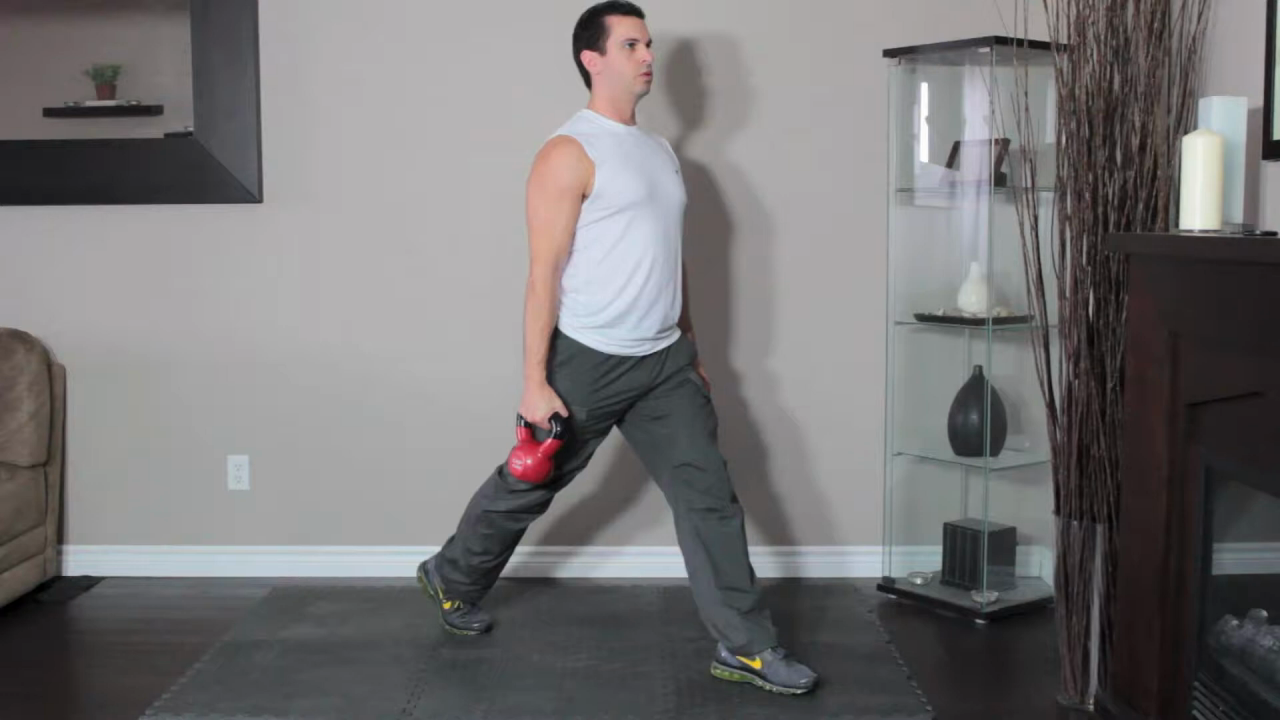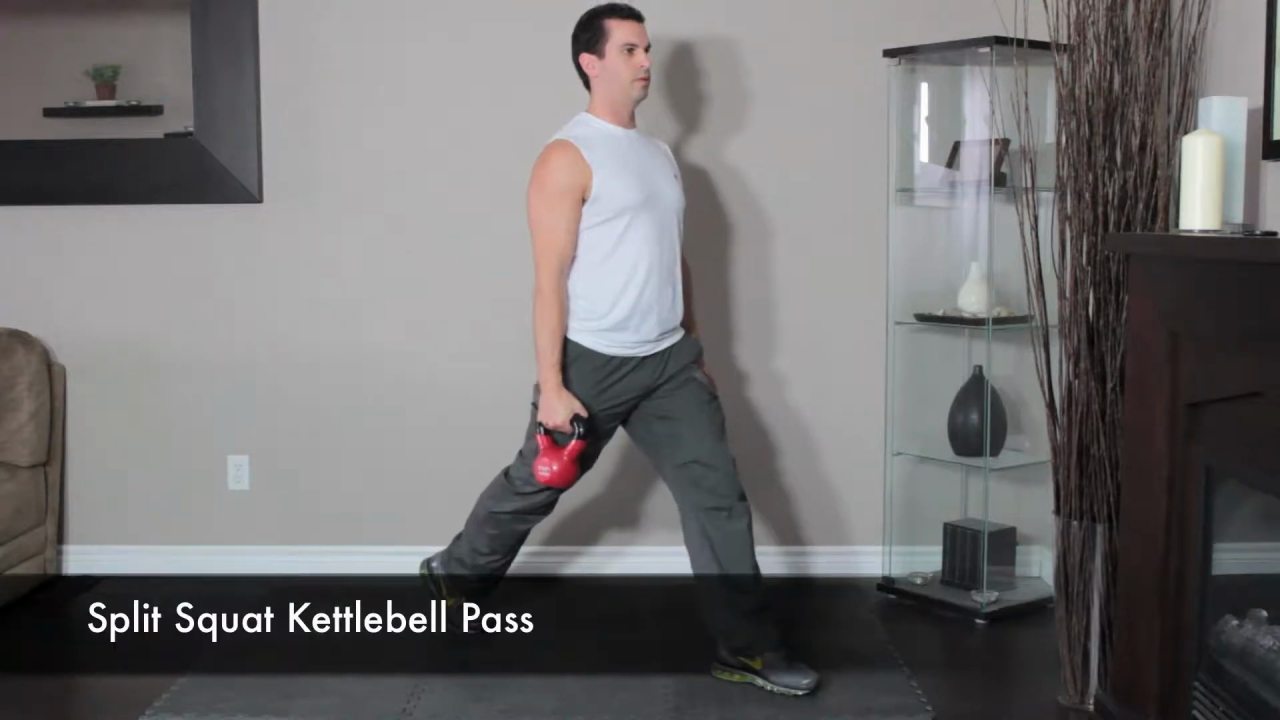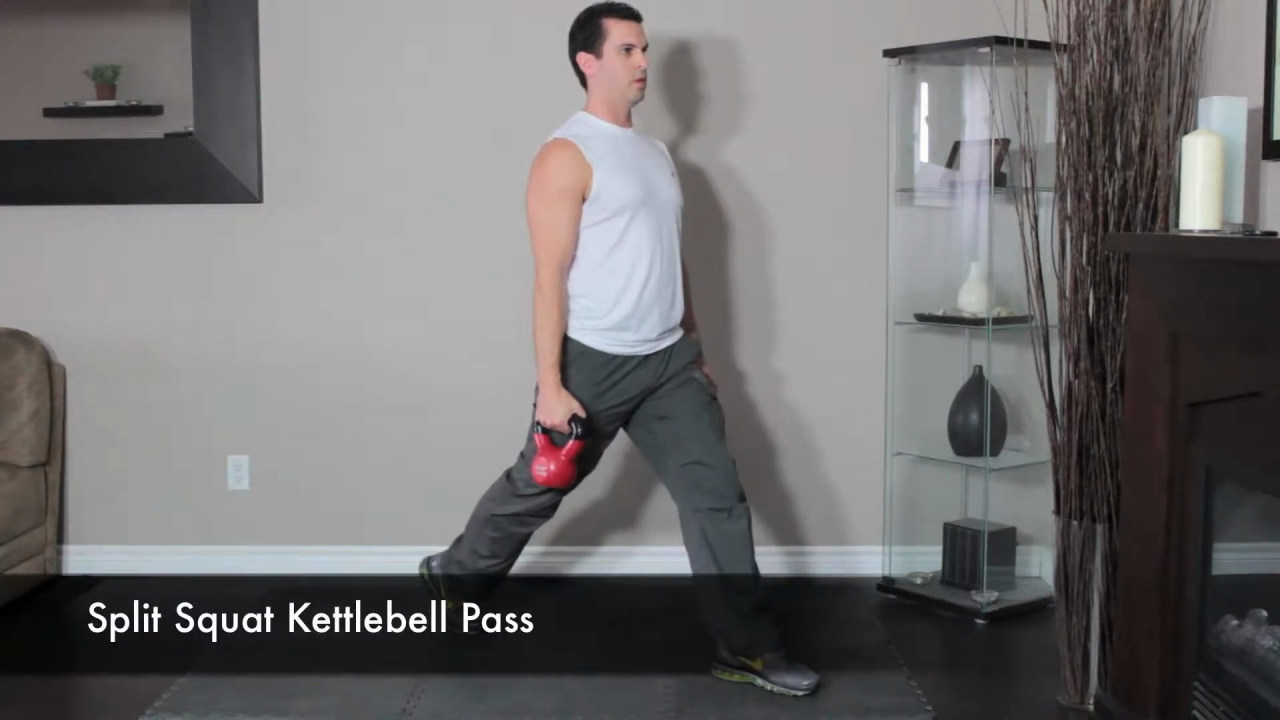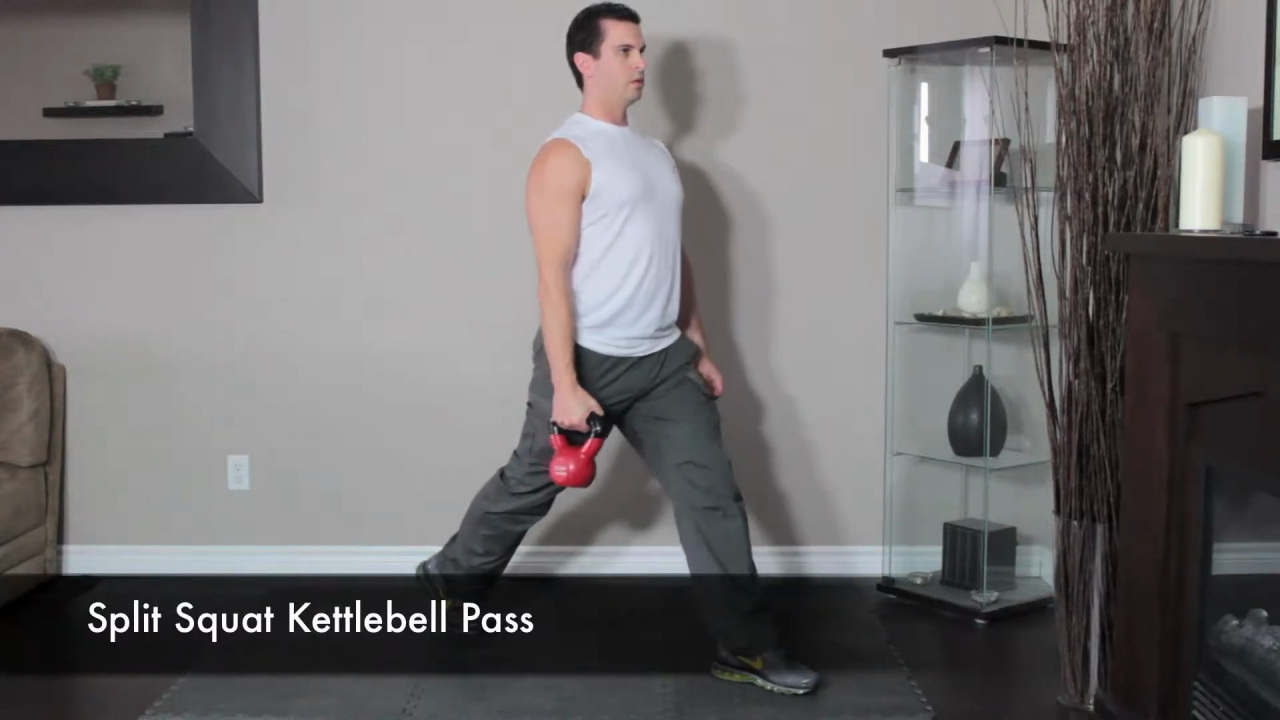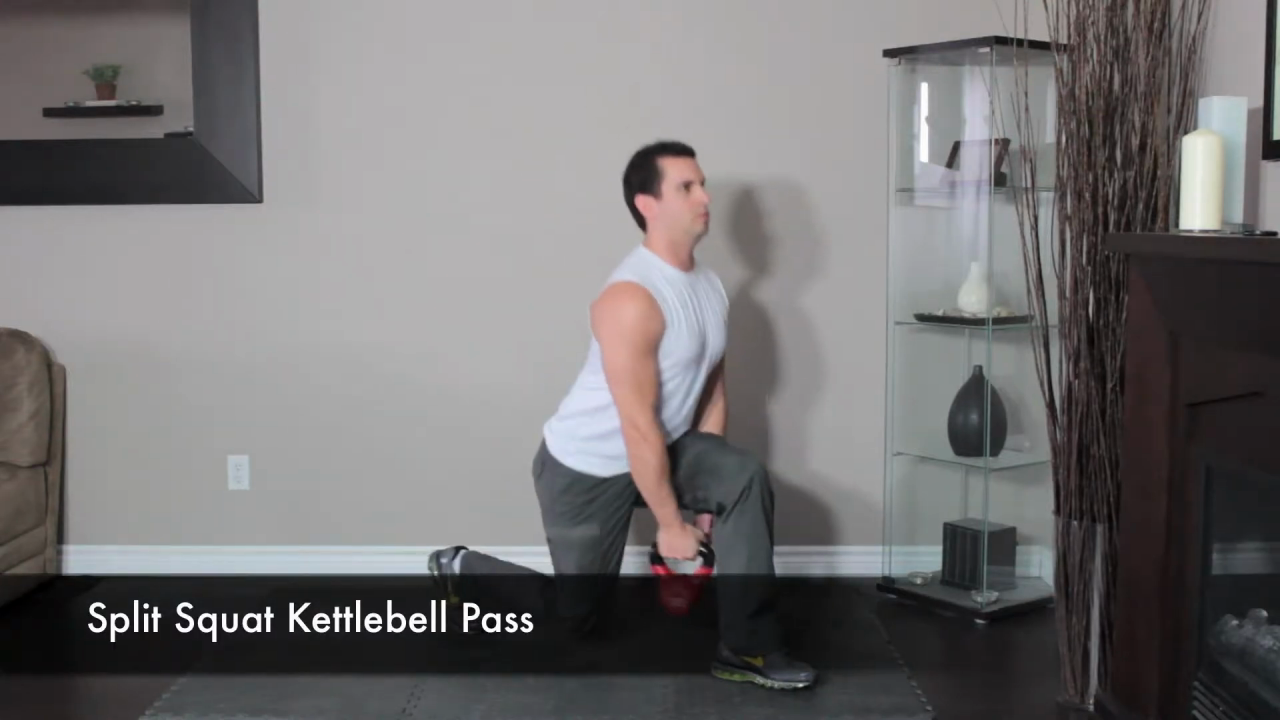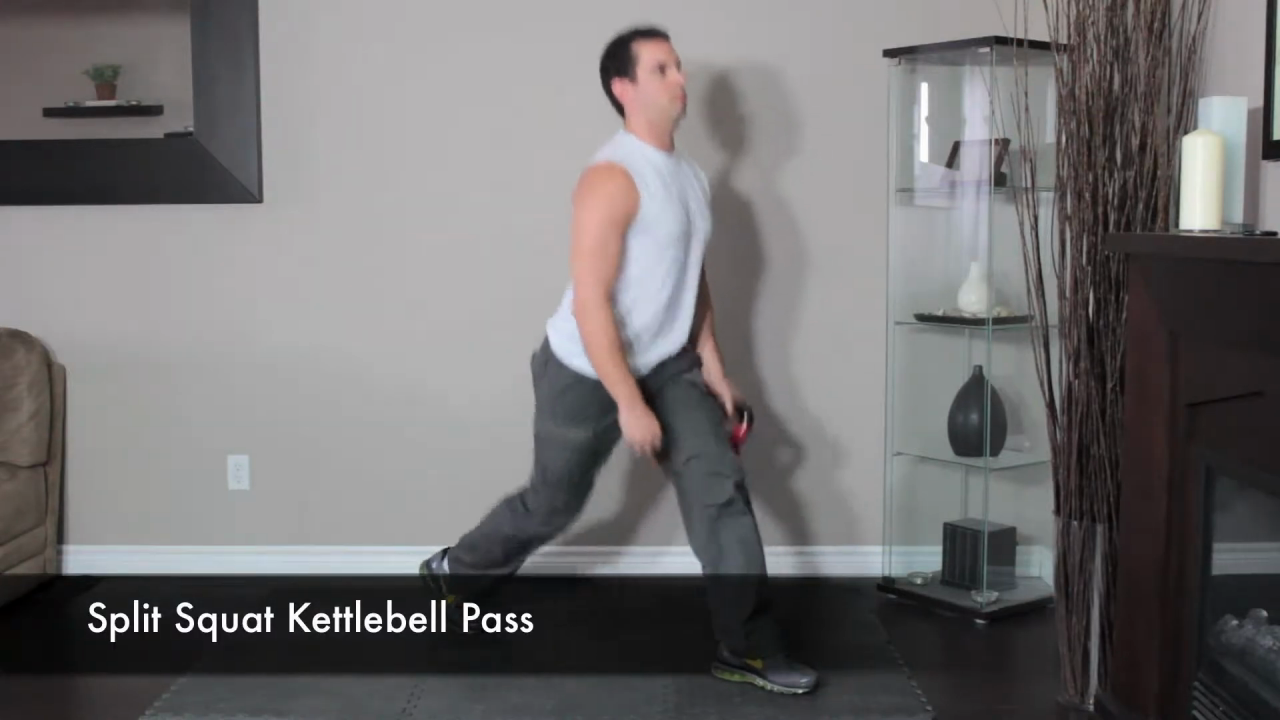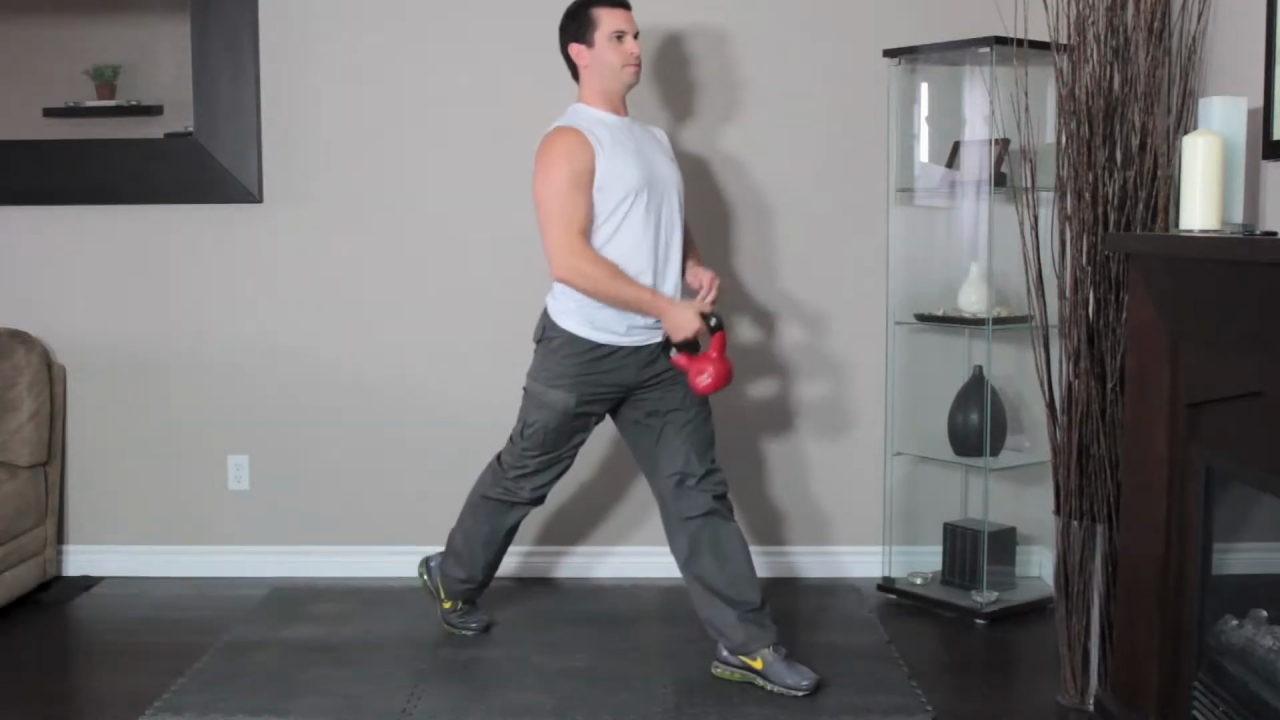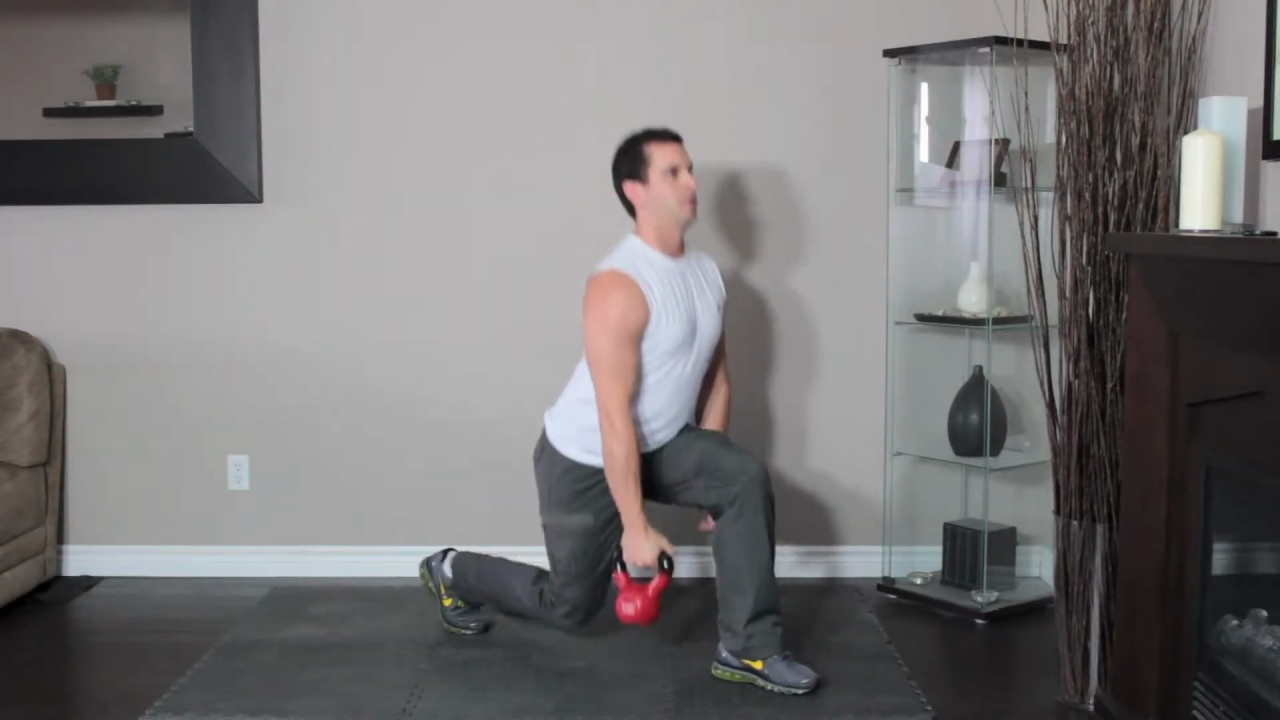
dt=0.7s
person 1, frame 1
left shoulder: (660, 150)
right shoulder: (570, 152)
right elbow: (544, 272)
left wrist: (691, 351)
right wrist: (535, 380)
left hip: (664, 360)
right hip: (587, 359)
left knee: (708, 494)
right knee: (527, 487)
left ankle: (744, 645)
right ankle: (453, 578)
person 1, frame 2
left shoulder: (659, 154)
right shoulder: (568, 157)
right elbow: (550, 277)
left wrist: (696, 352)
right wrist: (551, 385)
left hip: (669, 360)
right hip: (592, 362)
left knee: (717, 492)
right knee: (532, 487)
left ankle: (746, 646)
right ankle: (454, 575)
person 1, frame 3
left shoulder: (655, 152)
right shoulder: (566, 156)
right elbow: (550, 277)
left wrist: (694, 350)
right wrist: (550, 385)
left hip: (669, 360)
right hip: (593, 361)
left knee: (716, 494)
right knee: (537, 489)
left ankle: (747, 648)
right ankle: (453, 576)
person 1, frame 4
left shoulder: (654, 151)
right shoulder: (565, 155)
right elbow: (554, 276)
left wrist: (698, 347)
right wrist: (564, 385)
left hip: (663, 359)
right hip: (590, 359)
left knee: (712, 492)
right knee: (529, 485)
left ankle: (746, 647)
right ankle: (448, 577)
person 1, frame 5
left shoulder: (710, 286)
right shoulder: (631, 300)
left elbow: (711, 390)
right elbow: (638, 429)
left wrist: (708, 492)
right wrist: (670, 523)
left hip: (659, 445)
right hip: (584, 466)
left knee: (745, 480)
right knee: (573, 611)
left ankle: (746, 648)
right ankle: (462, 570)
person 1, frame 6
left shoulder: (689, 174)
right shoulder: (612, 178)
right elbow: (591, 303)
left wrist: (711, 368)
right wrist: (628, 405)
left hip: (664, 366)
right hip: (585, 373)
left knee: (721, 485)
right knee: (551, 507)
left ankle: (746, 647)
right ankle: (451, 571)
person 1, frame 7
left shoulder: (655, 141)
right shoulder: (570, 142)
right elbow: (568, 259)
left wrist: (698, 274)
right wrist: (667, 307)
left hip: (656, 347)
right hip: (584, 347)
left knee: (697, 491)
right knee: (522, 477)
left ankle: (746, 645)
right ankle: (451, 578)
person 1, frame 8
left shoulder: (706, 273)
right shoulder: (620, 287)
left elbow: (715, 371)
right elbow: (613, 416)
left wrist: (708, 460)
right wrist: (635, 526)
left hip: (661, 441)
right hip: (583, 457)
left knee: (747, 481)
right knee: (571, 603)
left ankle: (748, 648)
right ankle: (453, 573)
